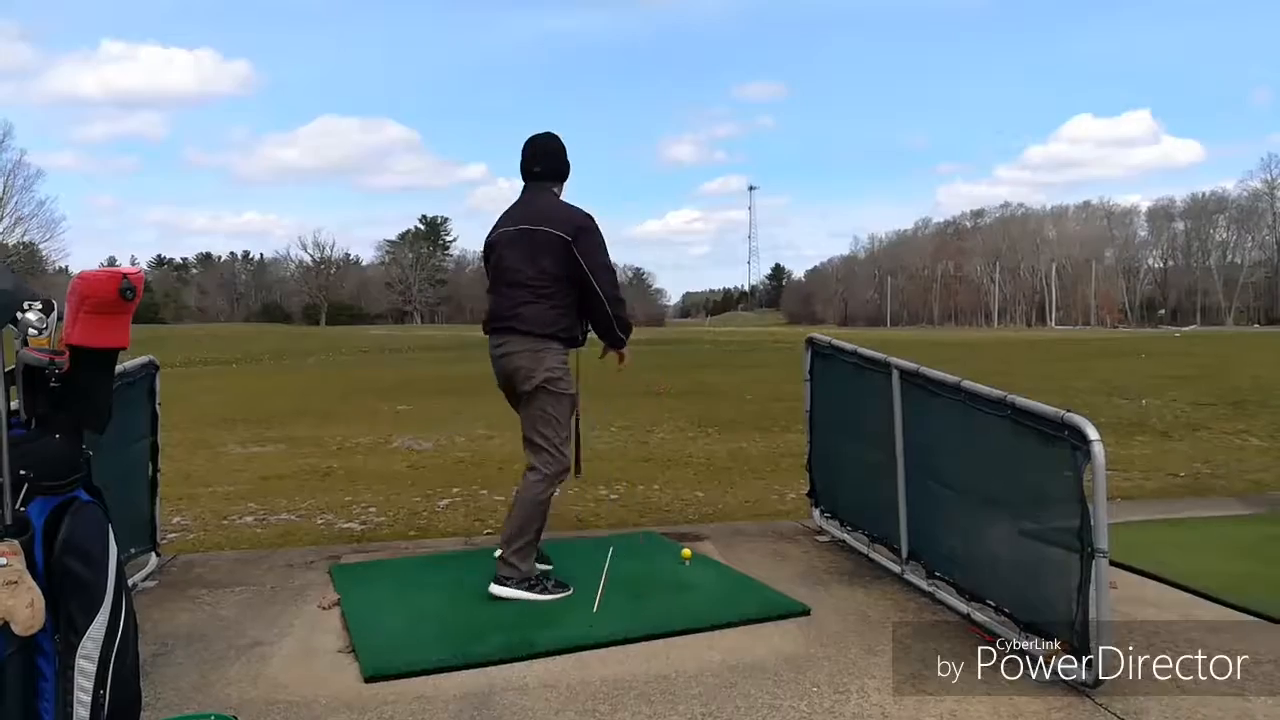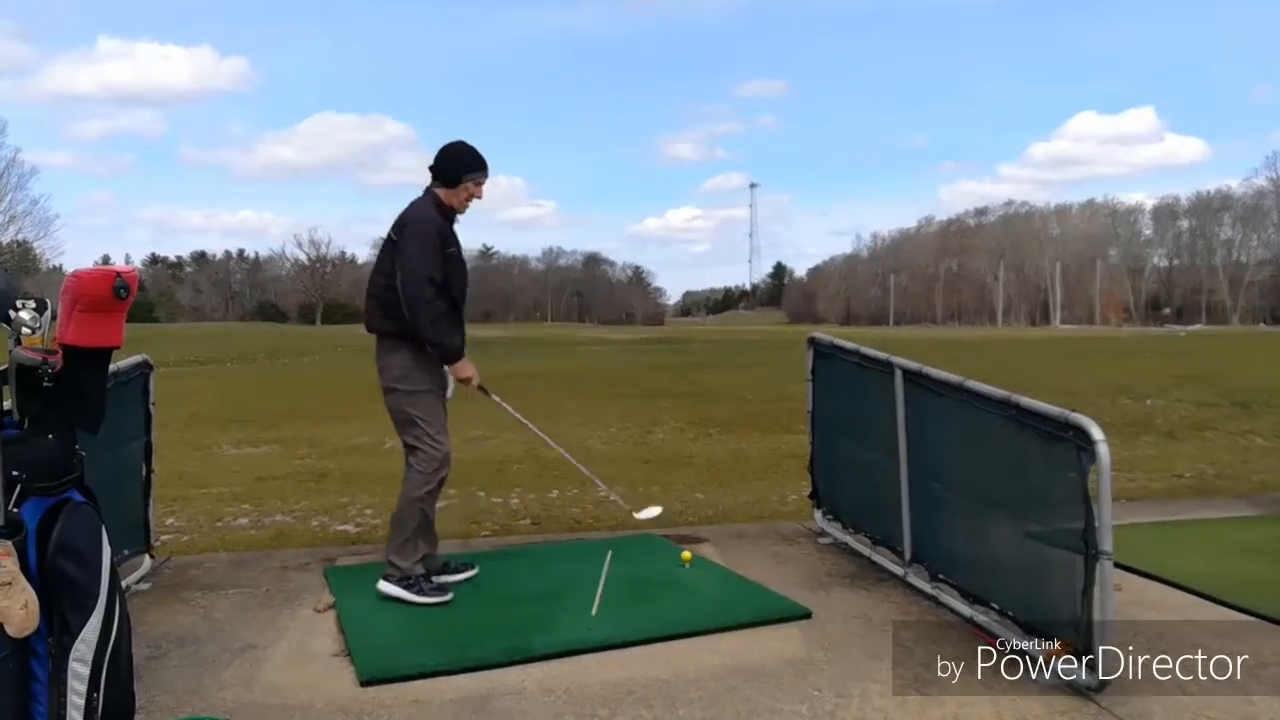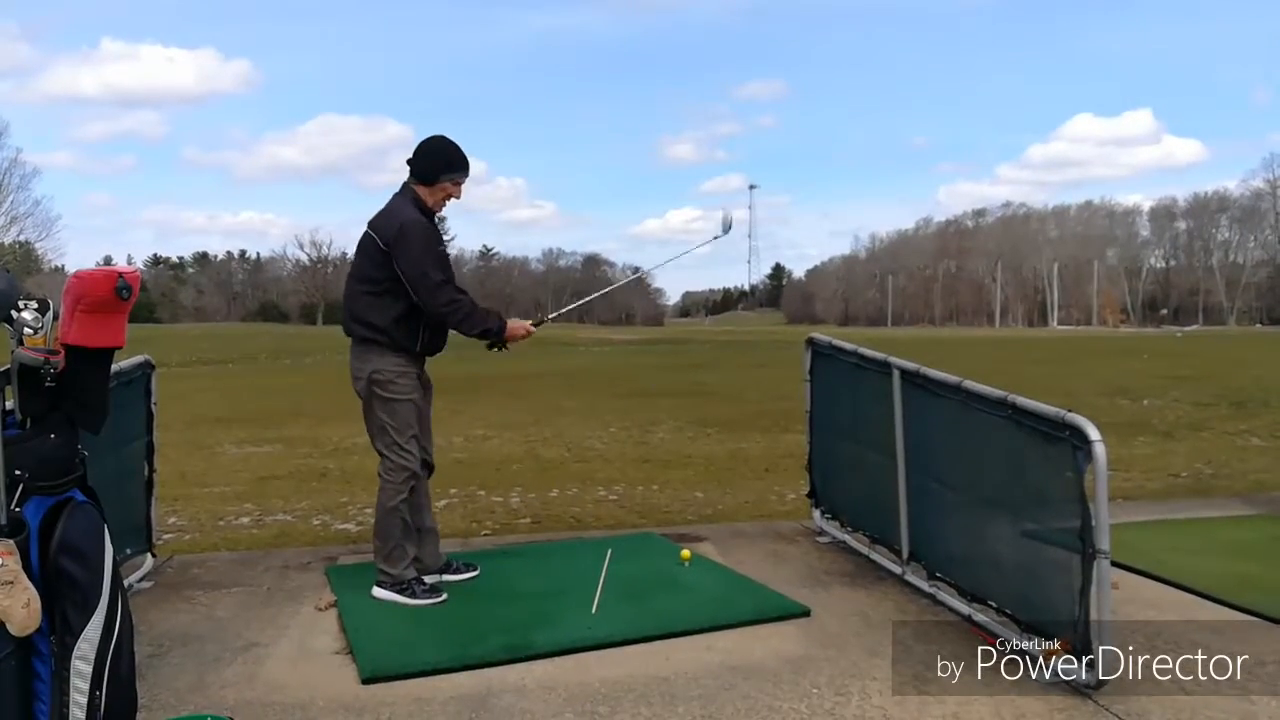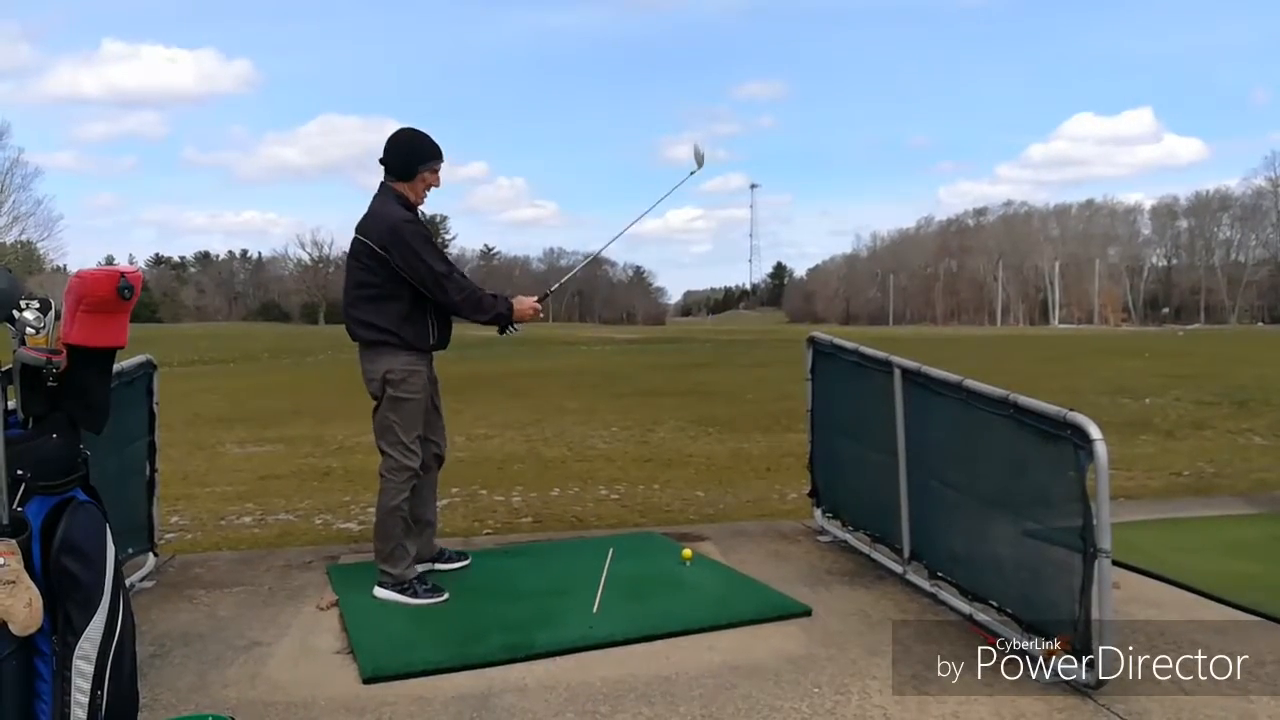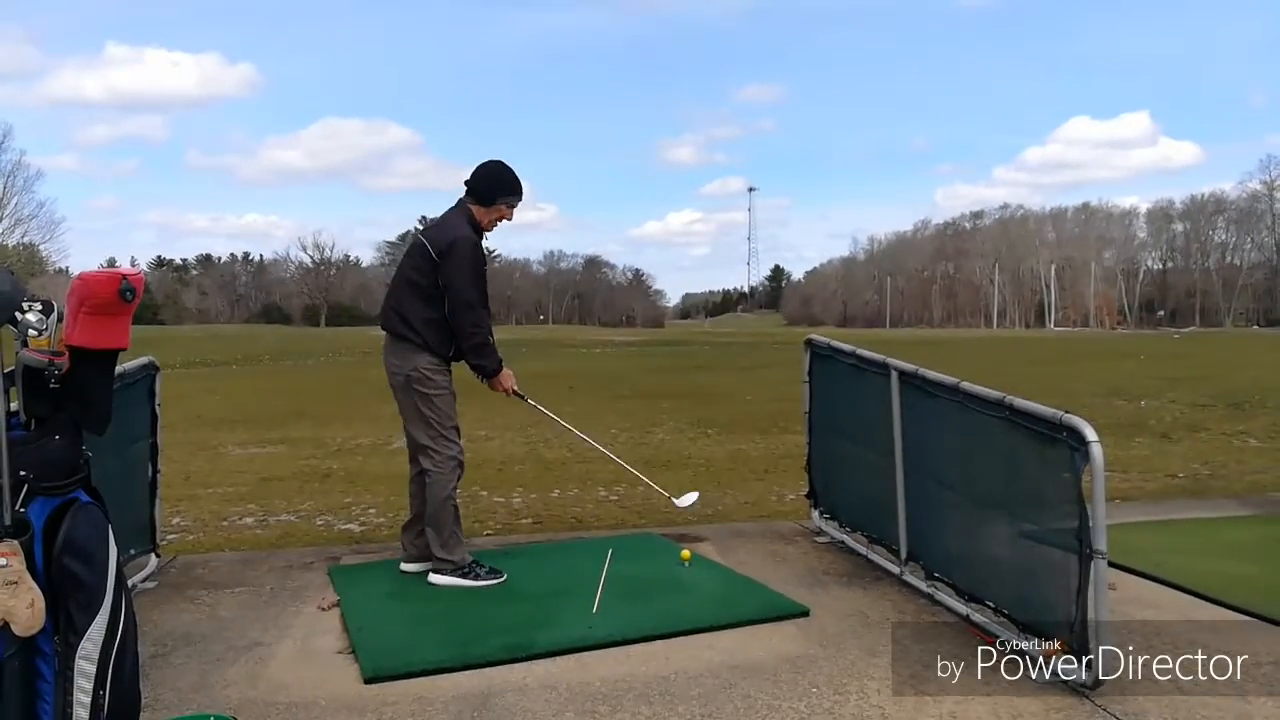
dt=1s
person 1, frame 1
left shoulder: (502, 226)
right shoulder: (573, 222)
right elbow: (601, 288)
right wrist: (617, 338)
left hip: (504, 347)
right hip: (541, 351)
left knee: (549, 447)
right knee: (549, 460)
left ankle: (517, 542)
right ankle: (514, 572)
person 1, frame 2
left shoulder: (438, 224)
right shoulder: (424, 222)
right elbow: (416, 296)
left wrist: (454, 355)
right wrist: (455, 356)
left hip: (421, 357)
right hip: (409, 358)
left knee: (424, 458)
right knee: (431, 456)
left ankle: (421, 560)
right ankle: (401, 571)
person 1, frame 3
left shoulder: (408, 218)
right shoulder: (409, 226)
left elbow: (437, 293)
right elbow: (440, 299)
left wrist: (490, 325)
right wrist: (499, 327)
left hip: (402, 357)
right hip: (386, 361)
left knee: (419, 463)
right knee: (401, 466)
left ankle: (425, 561)
right ankle: (394, 576)
person 1, frame 4
left shoulder: (395, 217)
right shoulder: (394, 223)
left elbow: (442, 277)
right elbow: (444, 285)
left wrist: (497, 307)
right wrist: (505, 309)
left hip: (410, 354)
right hip: (395, 358)
left knee: (429, 453)
right knee: (401, 463)
left ankle: (420, 549)
right ankle: (393, 575)
person 1, frame 5
left shoulder: (449, 230)
right shoulder: (461, 241)
left elbow: (465, 311)
right elbow: (466, 315)
left wrist: (488, 363)
right wrist: (493, 368)
left hip: (412, 352)
right hip: (420, 358)
left knee: (428, 455)
right knee: (444, 457)
left ankle: (418, 549)
right ankle: (449, 561)
